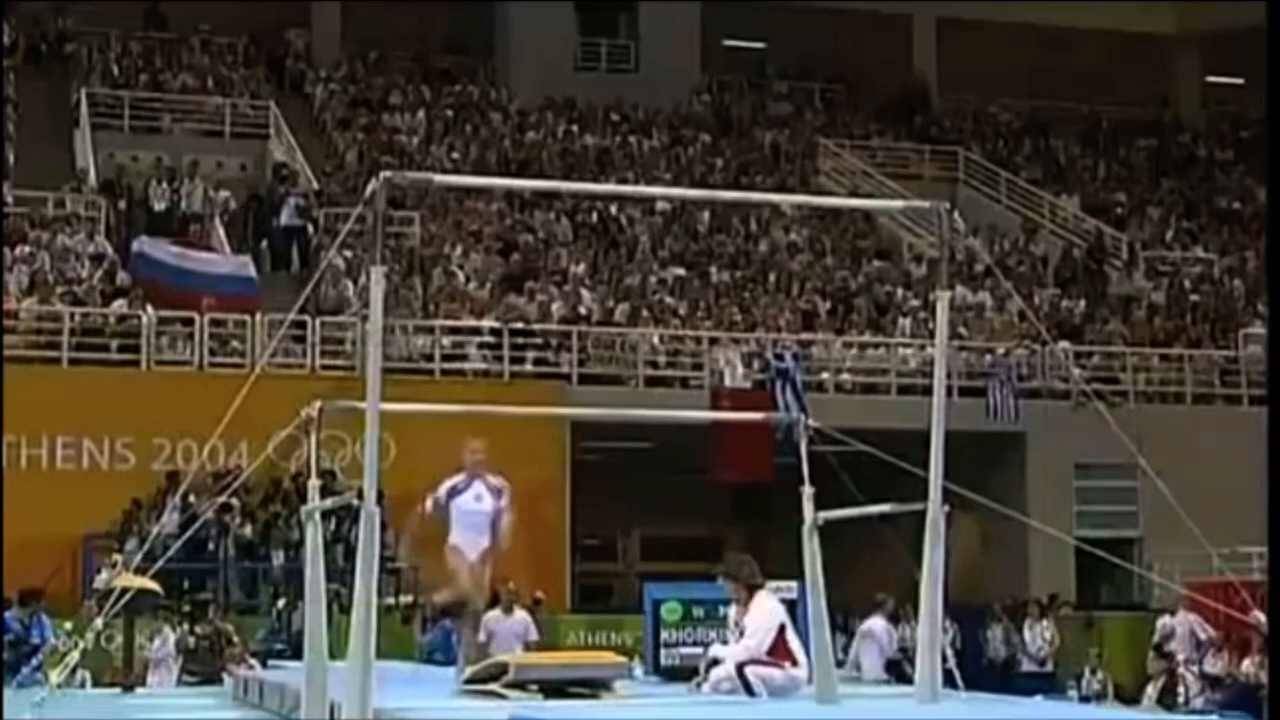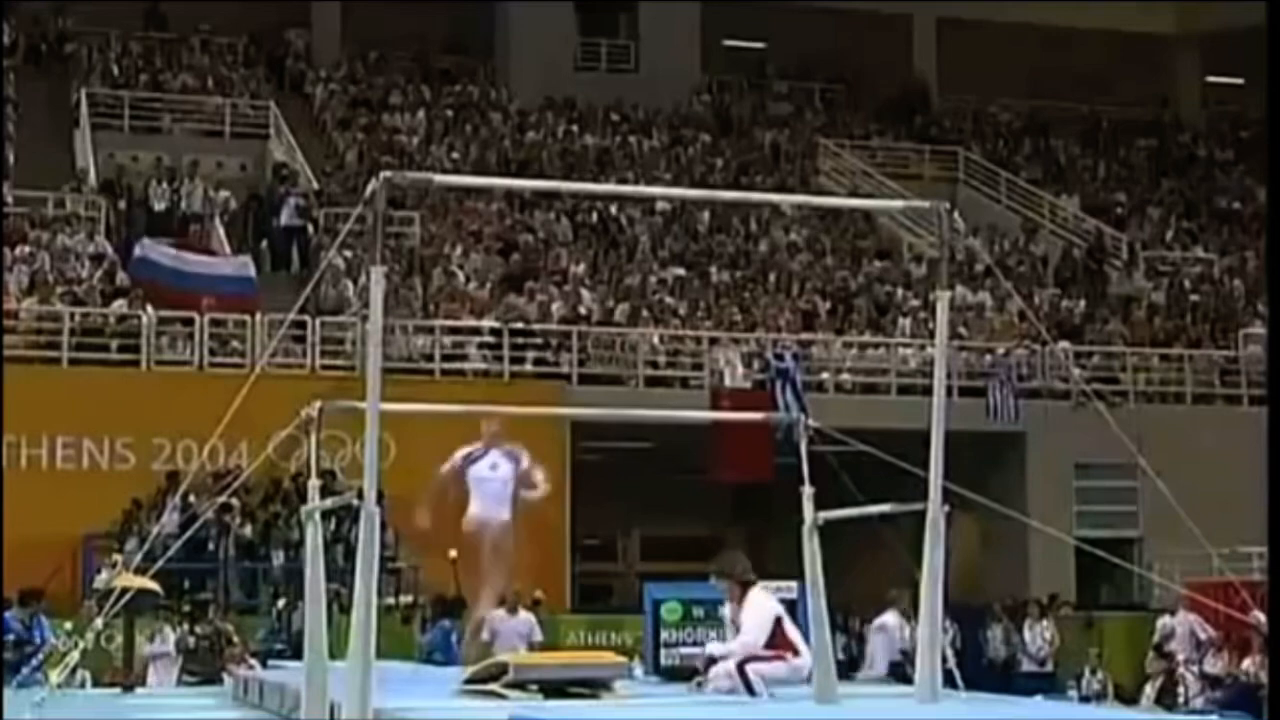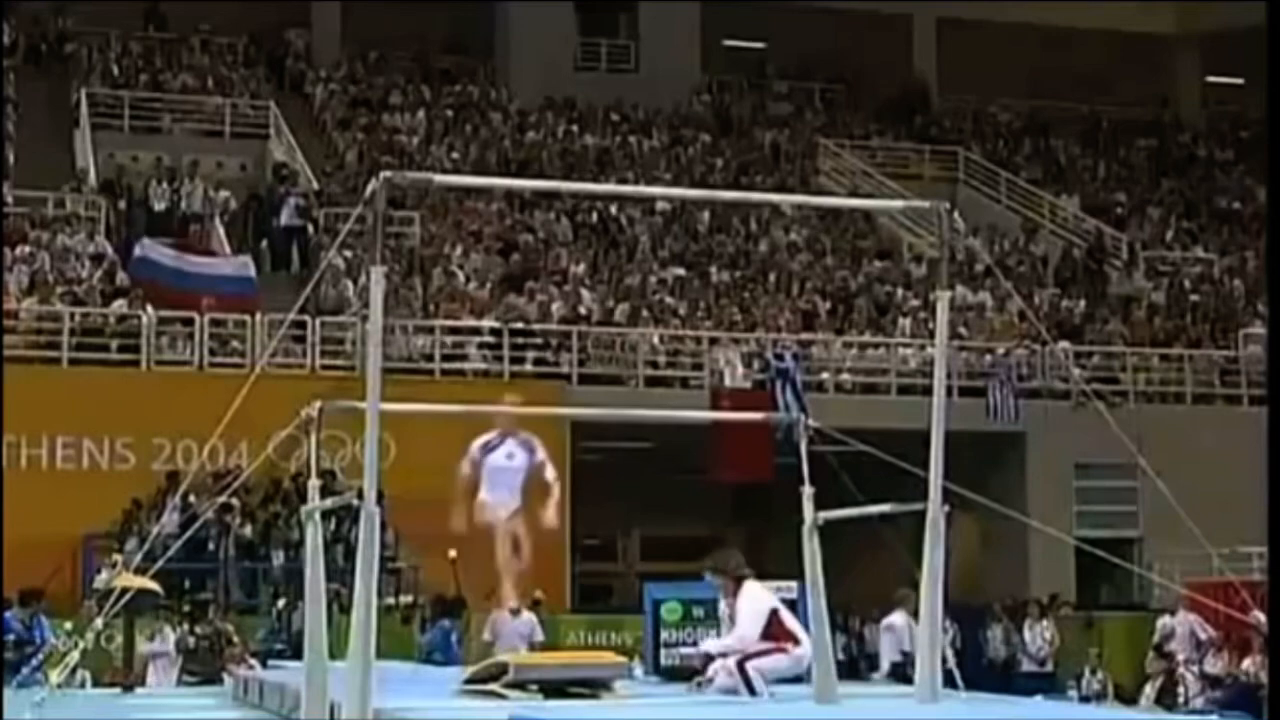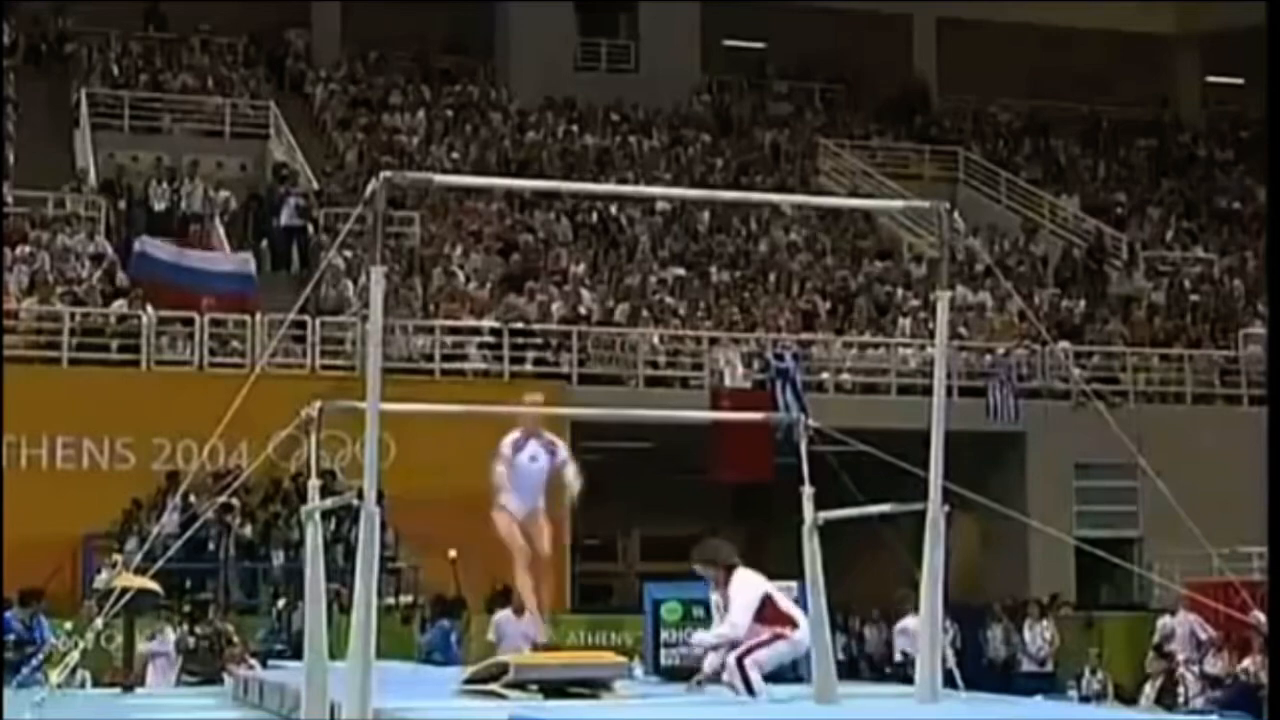
dt=0.1s
person 1, frame 1
left shoulder: (498, 488)
right shoulder: (452, 487)
left elbow: (505, 517)
right elbow: (425, 511)
left wrist: (503, 538)
right wrist: (408, 538)
left hip: (483, 550)
right hip: (458, 547)
left knee: (477, 603)
right knee: (465, 590)
right ankle: (442, 598)
person 1, frame 2
left shoulder: (516, 455)
right shoulder: (468, 455)
left elbow: (540, 482)
right elbow: (443, 476)
left wrist: (536, 490)
right wrist: (425, 508)
left hip: (504, 522)
right hip: (477, 518)
left knee: (498, 579)
left ankle: (473, 631)
person 1, frame 3
left shoulder: (531, 445)
right shoulder: (484, 443)
left elbow: (551, 478)
right elbow: (465, 475)
left wrist: (551, 506)
right wrist: (459, 510)
left hip: (514, 508)
right hip: (487, 504)
left knee: (524, 553)
right knee: (504, 536)
right ankle: (509, 600)
person 1, frame 4
left shoulder: (553, 444)
right shoulder: (511, 442)
left elbow: (569, 470)
right elbow: (500, 471)
left wrist: (573, 485)
right wrist: (503, 486)
left hip: (535, 509)
right hip: (507, 508)
left knee: (545, 554)
right knee: (522, 551)
right ankle: (535, 618)
